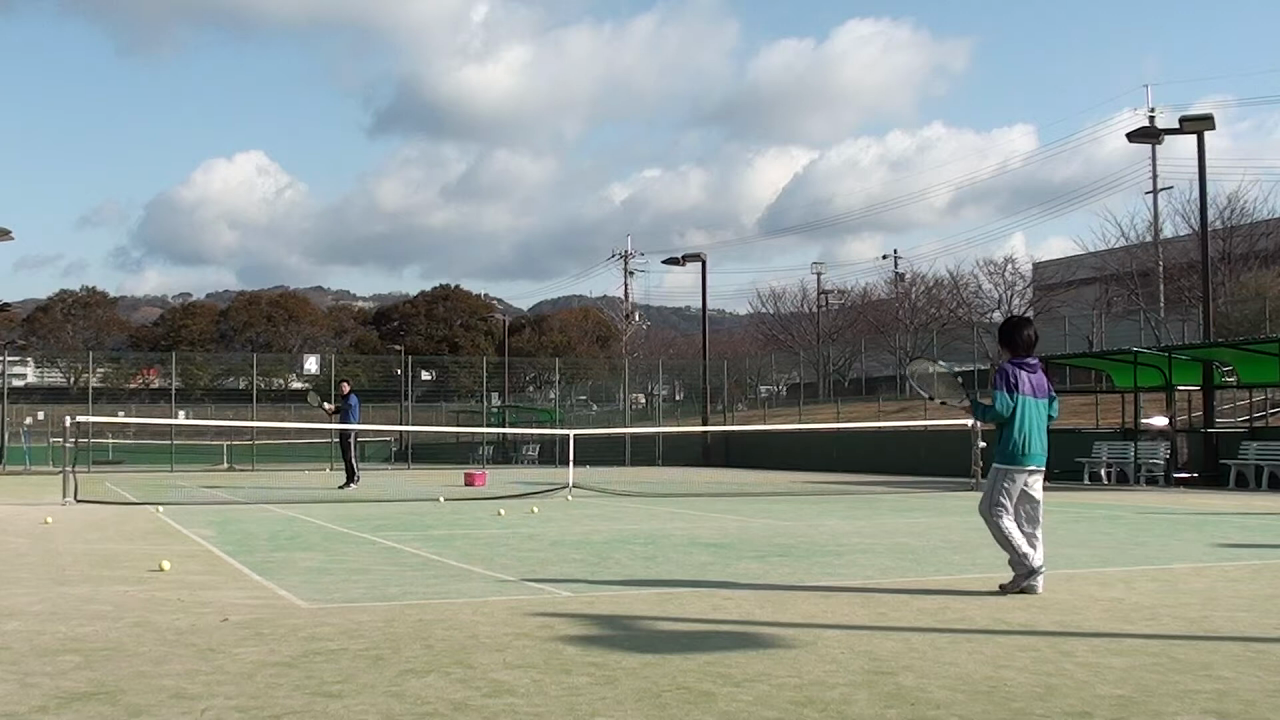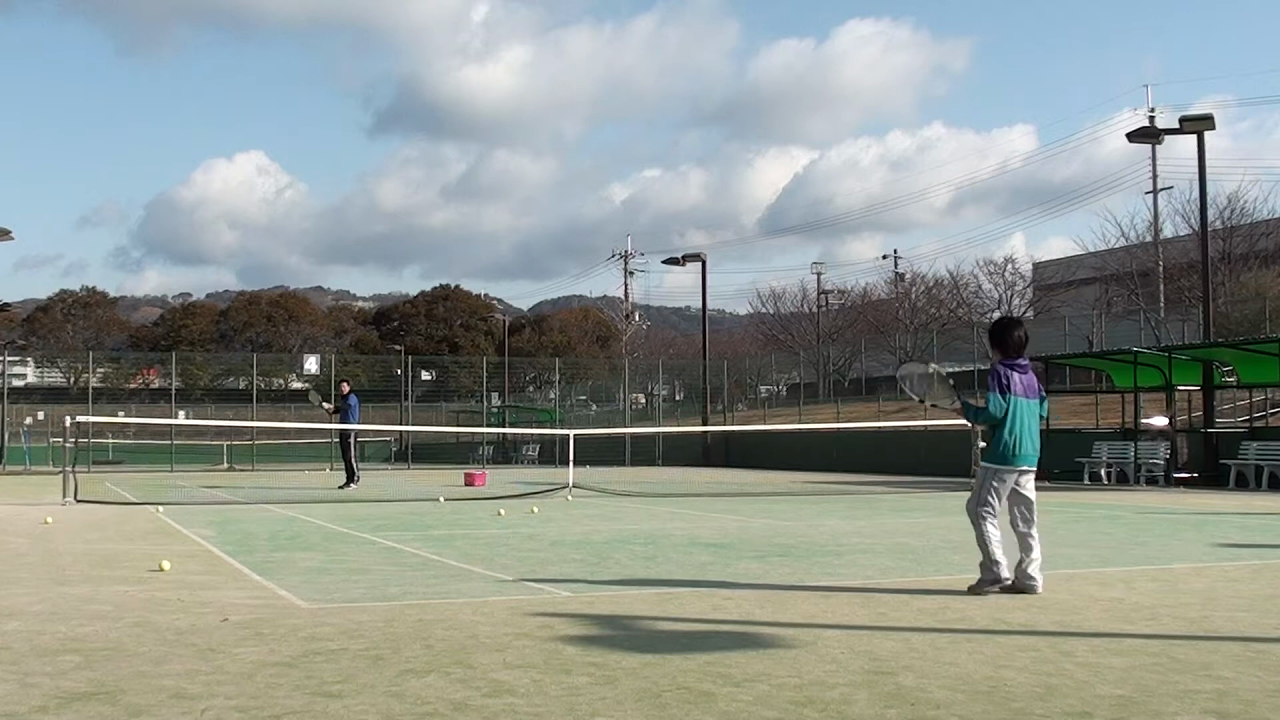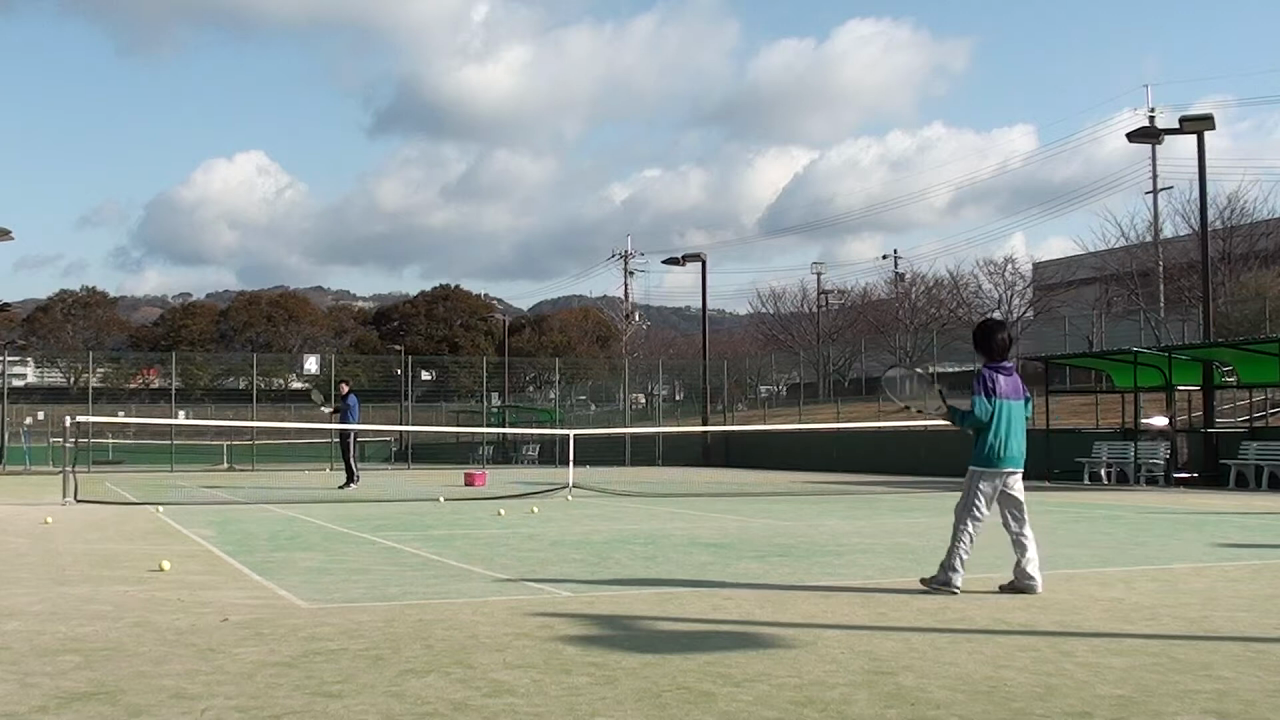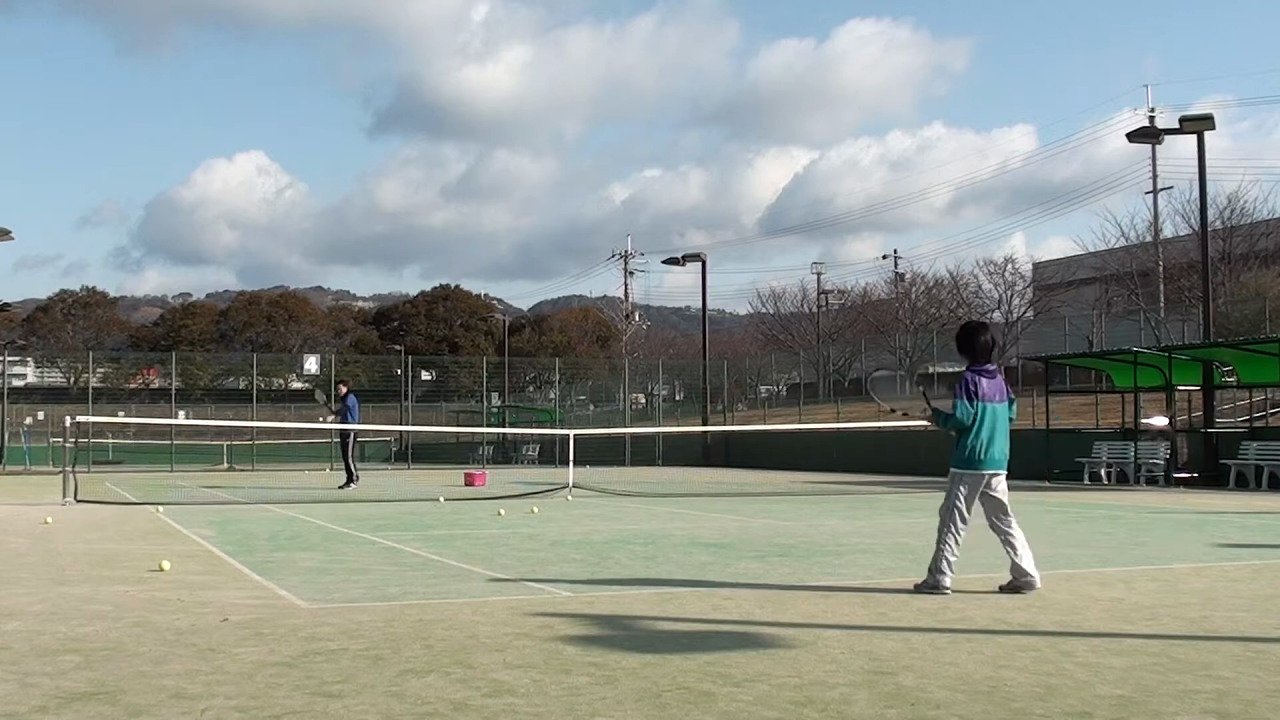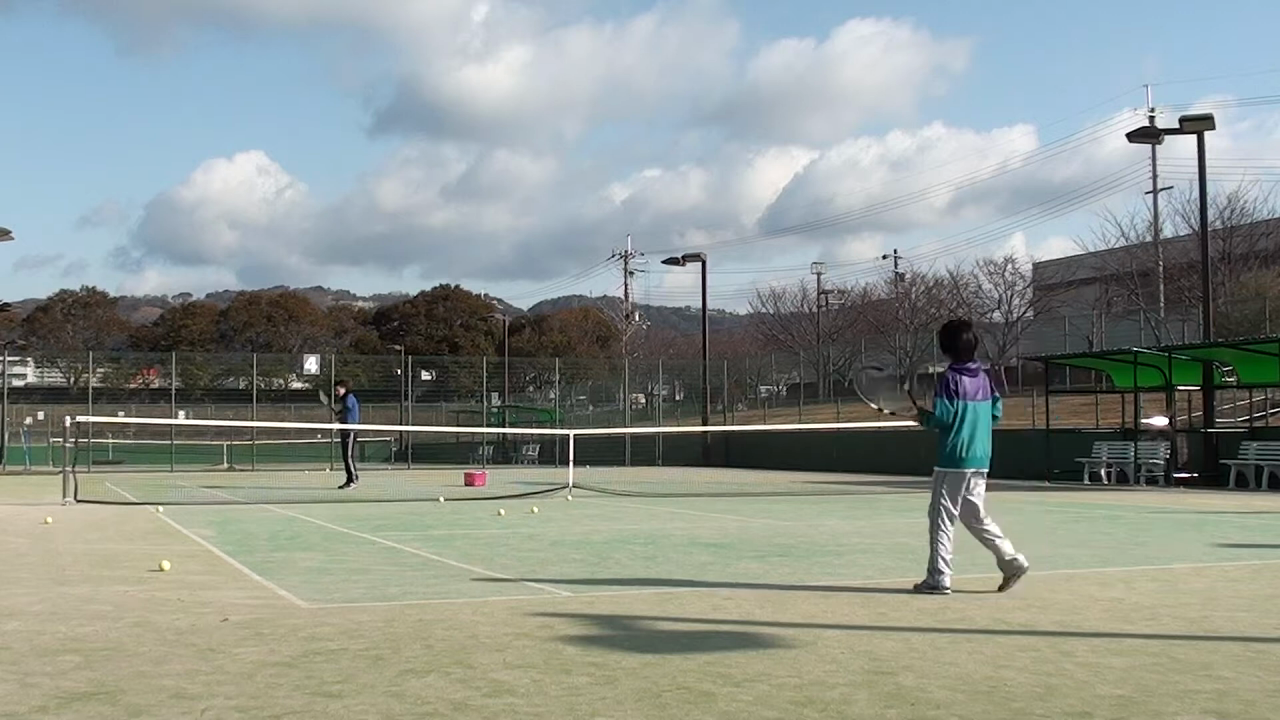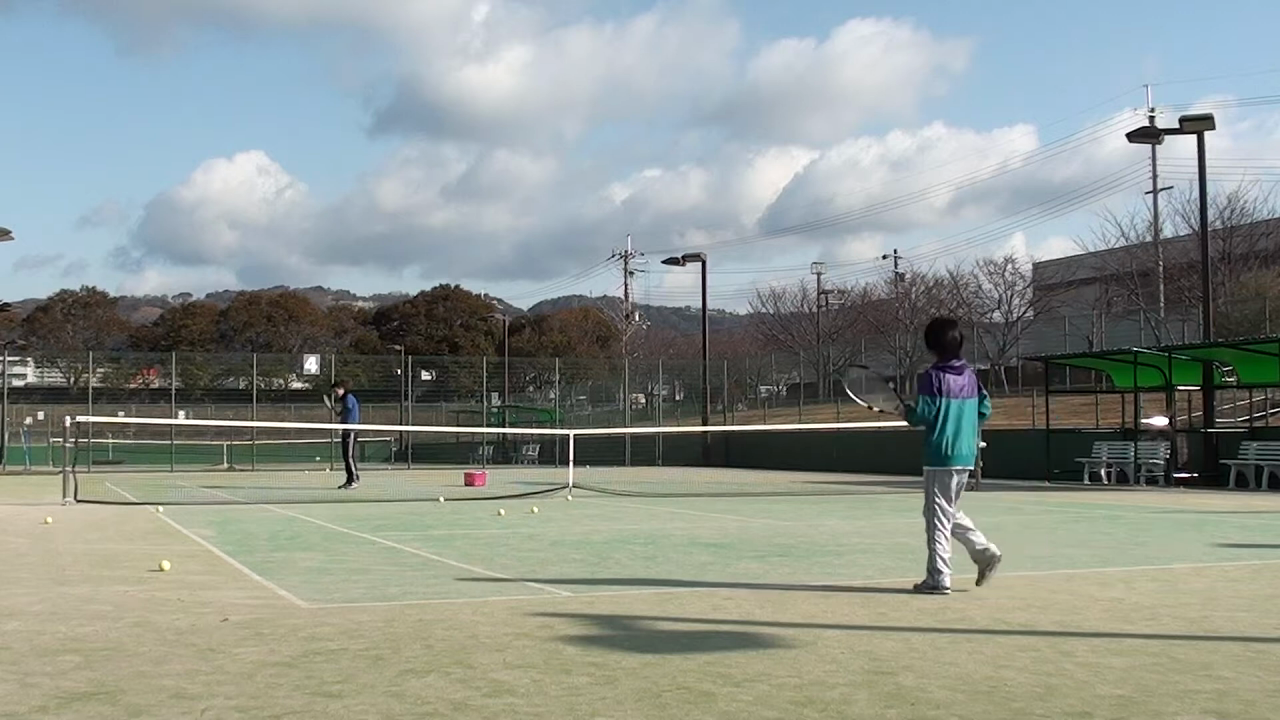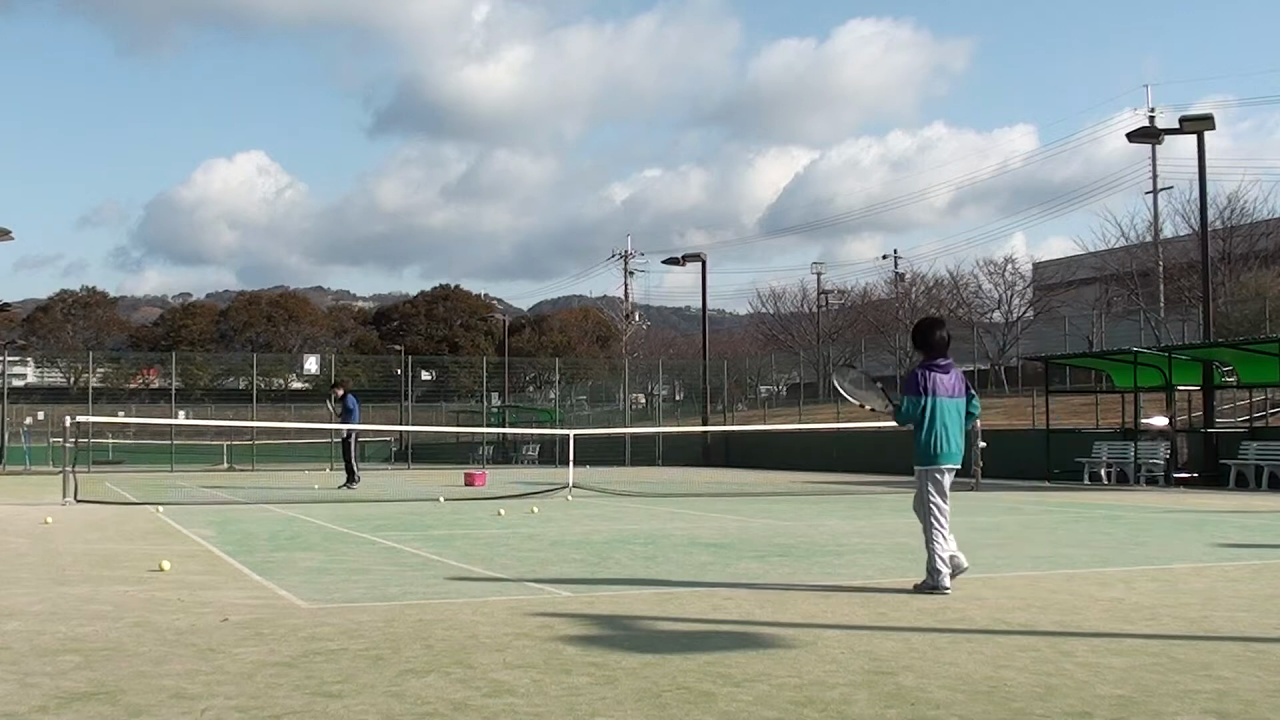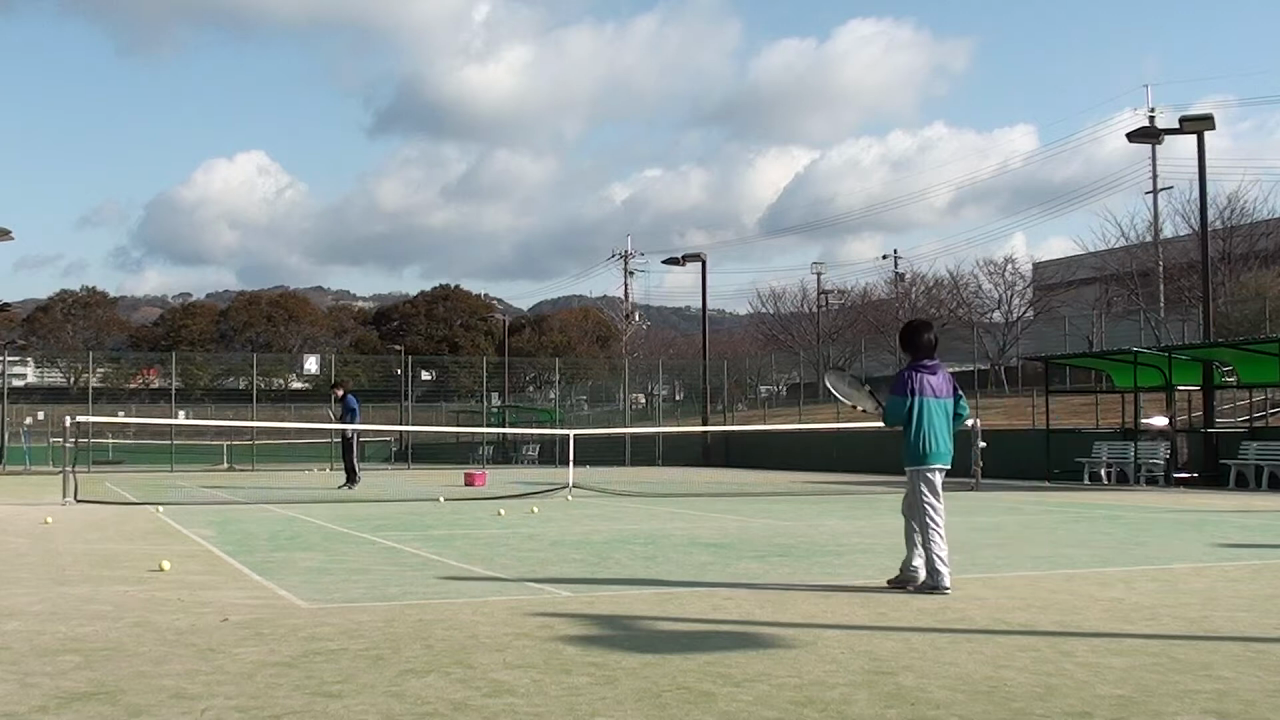
dt=0.1s
person 1, frame 1
left shoulder: (1007, 371)
right shoulder: (1040, 375)
left elbow: (1001, 410)
right elbow: (1052, 411)
left wrist: (977, 409)
left hip: (1011, 456)
right hip: (1037, 456)
left knee: (994, 511)
right knee: (1029, 518)
left ankle: (1027, 561)
right ankle: (1030, 580)
person 1, frame 2
left shoulder: (999, 372)
right shoulder: (1031, 375)
left elbow: (994, 411)
right elbow: (1042, 410)
left wrist: (969, 411)
left hip: (1002, 456)
right hip: (1029, 457)
left knee: (981, 510)
right knee: (1025, 520)
left ankle: (996, 571)
right ankle: (1029, 578)
person 1, frame 3
left shoulder: (984, 377)
right shoulder: (1015, 378)
left elbow: (979, 415)
right elbow: (1026, 411)
left wrist: (953, 415)
left hip: (987, 459)
right hip: (1014, 460)
left knee: (967, 517)
right knee: (1016, 520)
left ankle: (949, 577)
right ankle: (1028, 578)
person 1, frame 4
left shoulder: (968, 379)
right shoulder: (999, 380)
left elbow: (963, 418)
right elbow: (1010, 413)
left wrist: (939, 418)
left hip: (971, 461)
right hip: (997, 461)
left knee: (953, 519)
right knee: (1003, 520)
left ankle: (939, 578)
right ankle: (1026, 575)
person 1, frame 5
left shoulder: (950, 378)
right shoulder: (983, 378)
left elbow: (942, 417)
right elbow: (996, 411)
left wrist: (923, 417)
left hip: (954, 459)
right hip: (980, 458)
left knee: (942, 517)
right knee: (976, 517)
left ankle: (939, 578)
right ankle: (1012, 560)
person 1, frame 6
left shoulder: (933, 376)
right shoulder: (970, 375)
left elbow: (923, 414)
right elbow: (984, 409)
left wrist: (908, 414)
left hip: (941, 456)
right hip: (966, 455)
left knee: (937, 517)
right knee: (950, 514)
left ankle: (938, 578)
right ankle: (985, 552)
person 1, frame 7
left shoulder: (920, 375)
right shoulder: (957, 375)
left elbow: (907, 414)
right elbow: (973, 410)
left wrist: (897, 414)
left hip: (931, 454)
right hip: (954, 452)
left knee: (934, 516)
right knee: (925, 508)
left ankle: (939, 578)
right ankle: (953, 560)
person 1, frame 8
left shoulder: (907, 376)
right shoulder: (945, 376)
left elbow: (895, 416)
right elbow: (962, 411)
left wrist: (885, 416)
left hip: (921, 454)
right hip: (943, 452)
left knee: (928, 517)
right knee: (913, 510)
left ankle: (939, 578)
right ankle: (912, 572)
